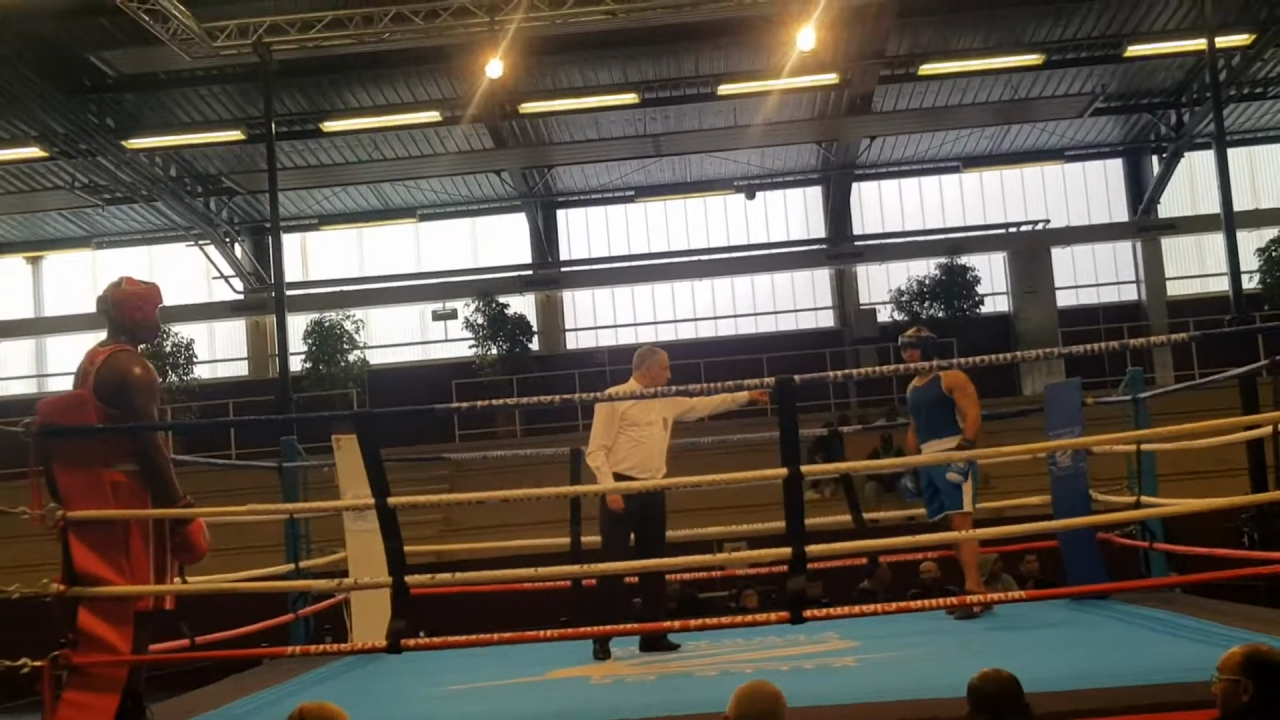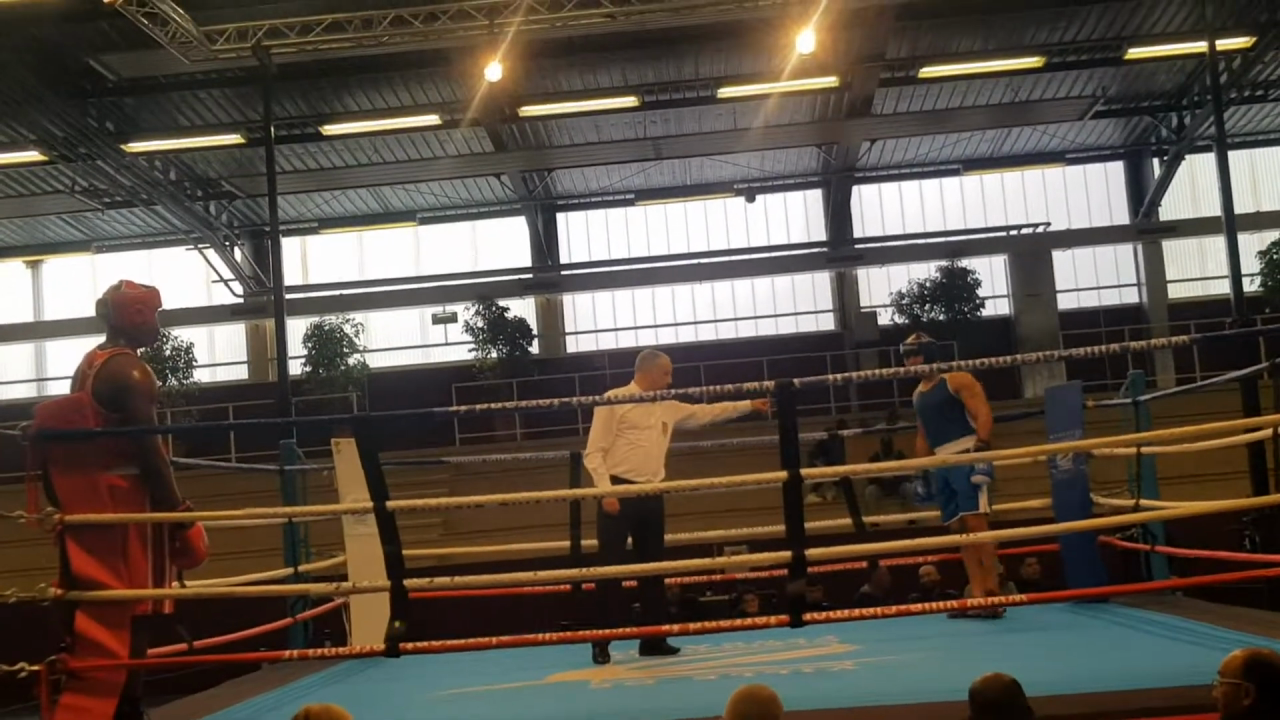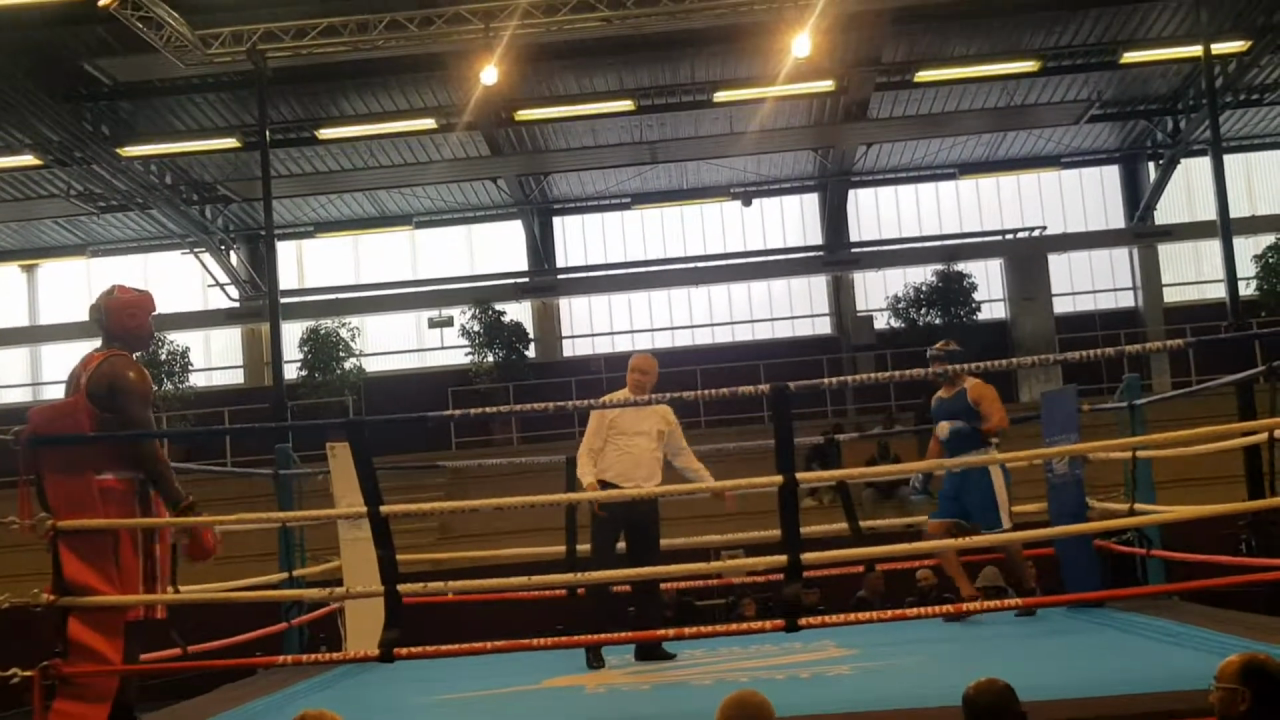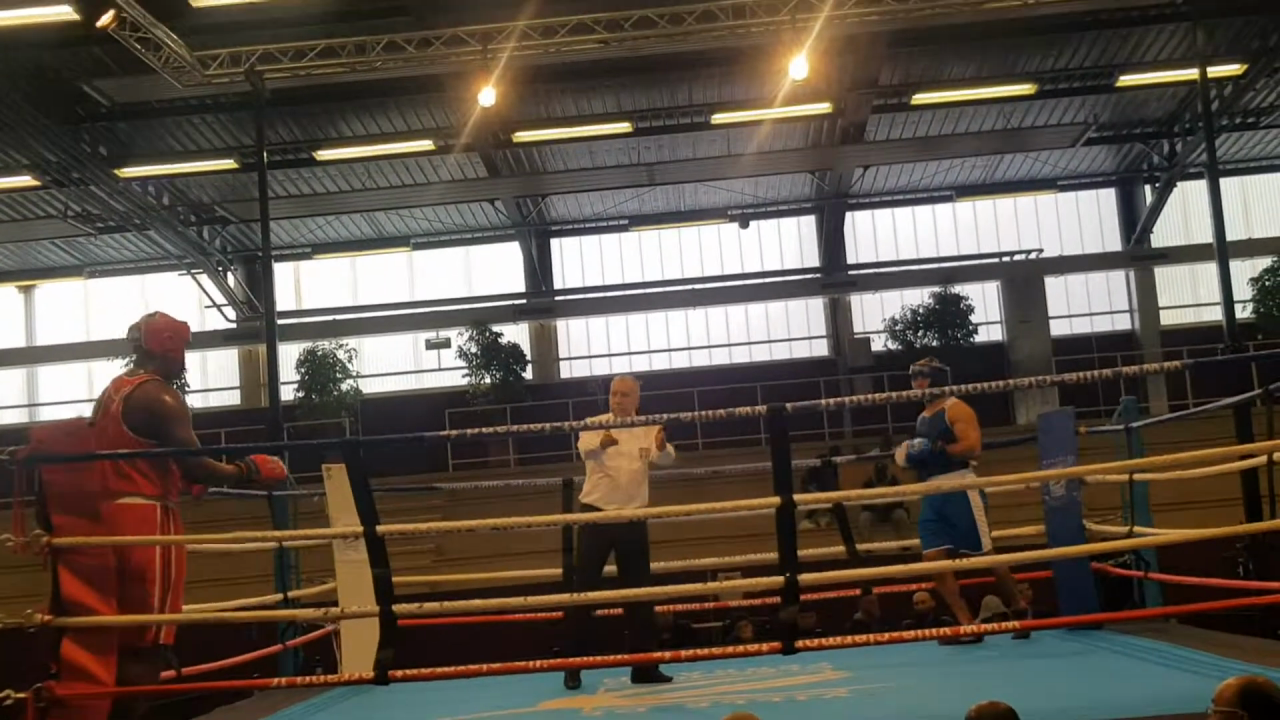
dt=0.4s
person 1, frame 1
left shoulder: (90, 362)
right shoulder: (130, 367)
right elbow: (149, 447)
right wrist: (183, 512)
left hip: (93, 502)
right hip: (129, 501)
left knee: (108, 616)
right knee: (128, 618)
person 1, frame 2
left shoulder: (87, 366)
right shoulder: (130, 370)
right elbow: (149, 452)
right wrist: (183, 519)
left hip: (93, 505)
right hip: (128, 504)
left knee: (104, 621)
right knee: (128, 621)
person 1, frame 3
left shoulder: (84, 369)
right shoulder: (125, 371)
right elbow: (146, 452)
left wrist: (156, 503)
right wrist: (188, 512)
left hip: (82, 501)
right hip: (119, 504)
left knee: (98, 623)
right knee: (126, 623)
person 1, frame 4
left shoulder: (110, 393)
right shoulder: (161, 396)
right elbow: (196, 466)
left wrist: (177, 473)
right wrist: (249, 471)
left hip: (105, 518)
right hip: (146, 519)
left knee: (142, 638)
right knee: (148, 641)
person 2, frame 1
left shoulder: (666, 402)
right shoulder: (614, 398)
left elbow: (704, 404)
right elbow: (596, 450)
left wrist: (746, 396)
right wrist: (610, 488)
left hip: (653, 490)
right hip: (621, 489)
left knee: (653, 563)
right knee: (613, 563)
left ankle: (653, 635)
right ankle: (602, 639)
person 2, frame 2
left shoulder: (667, 407)
right shoulder: (613, 401)
left elbow: (704, 413)
right elbow: (594, 452)
left wrist: (748, 406)
right wrist: (606, 491)
left hip: (650, 495)
right hip: (618, 491)
left knee: (652, 566)
right knee: (610, 567)
left ankle: (653, 639)
right ankle: (601, 642)
person 2, frame 3
left shoulder: (664, 413)
right shoulder: (608, 405)
left elbow: (681, 454)
right elbow: (587, 449)
left wrist: (710, 484)
right wrist: (589, 481)
left hip: (645, 499)
right hip: (610, 495)
left knee: (647, 571)
right knee: (601, 570)
left ankle: (649, 644)
right ankle: (594, 646)
person 2, frame 4
left shoulder: (649, 430)
right shoulder: (595, 426)
left elbow: (665, 458)
right elbow: (587, 450)
left wrist: (663, 446)
right wrist: (602, 443)
left hip: (632, 521)
right hip: (596, 517)
right knee: (583, 591)
left ankle: (645, 666)
right ankle: (573, 665)
person 3, frame 1
left shoulder: (952, 378)
right shoulder: (912, 388)
left elbow: (973, 416)
left wrist: (962, 453)
right wrist: (911, 468)
left hip: (953, 456)
right hip: (928, 462)
left knee: (961, 522)
right knee: (950, 526)
left ankle: (973, 592)
right ankle: (978, 591)
person 3, frame 2
left shoulder: (957, 380)
right shoulder: (918, 393)
left elbow: (983, 415)
right elbow: (923, 437)
left wrist: (981, 453)
right wrist: (921, 475)
left hip: (968, 457)
right hip: (942, 465)
left knee: (975, 523)
right knee: (959, 529)
left ankle: (993, 592)
right ankle: (978, 597)
person 3, frame 3
left shoulder: (978, 389)
right shoulder: (938, 398)
left elbow: (1001, 424)
right elbow: (936, 440)
left wrist: (967, 429)
right wrist: (923, 473)
left hip: (983, 469)
right hip: (954, 473)
left knee: (1000, 534)
right knee: (935, 532)
left ankle: (1027, 593)
right ankle: (967, 595)
person 3, frame 4
left shoulder: (956, 409)
right shoulder: (923, 419)
left elbow: (972, 448)
left wrist: (934, 449)
right wrist: (912, 457)
left hip: (961, 491)
right hip: (933, 494)
left knee: (984, 556)
right knee: (933, 560)
left ankle: (1020, 612)
right ankle: (968, 626)
